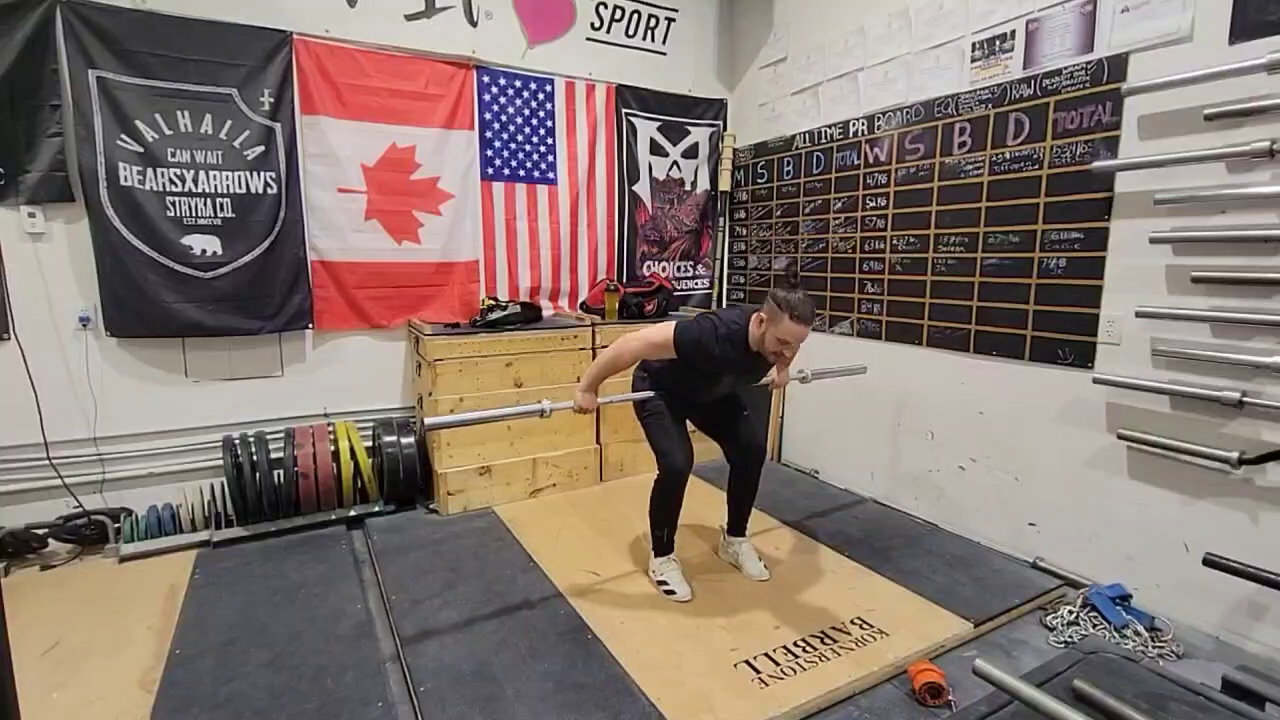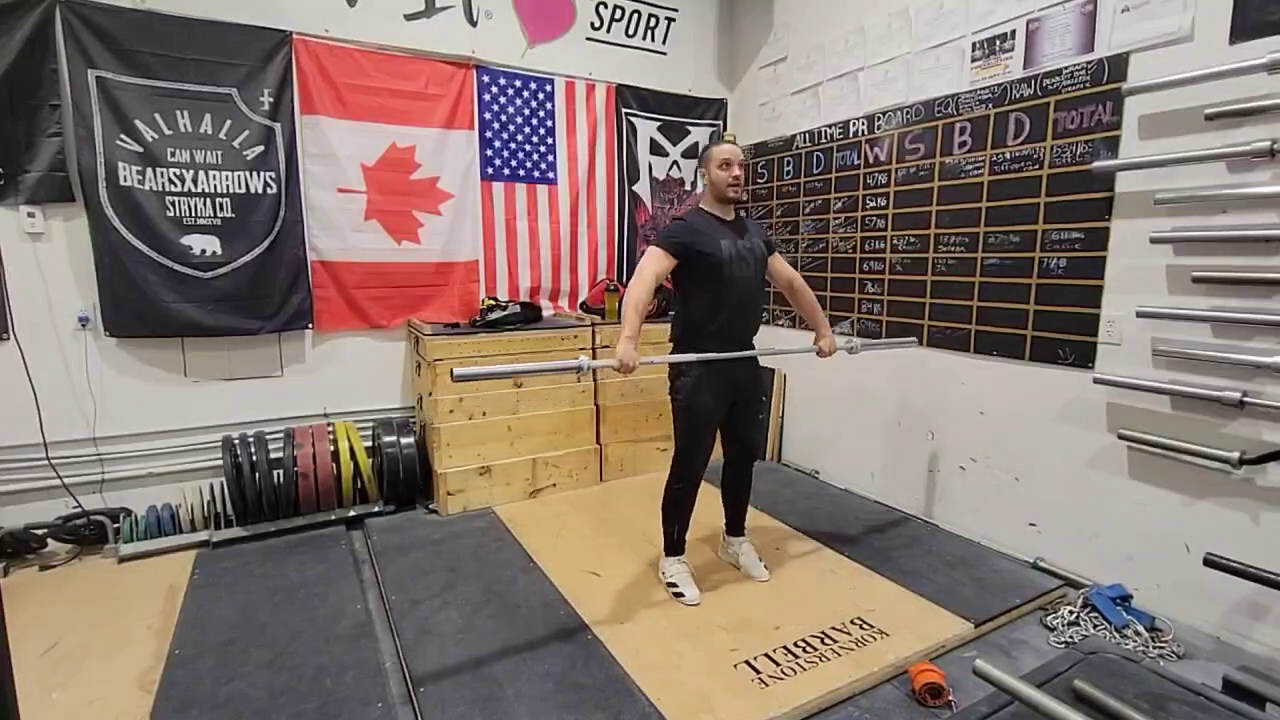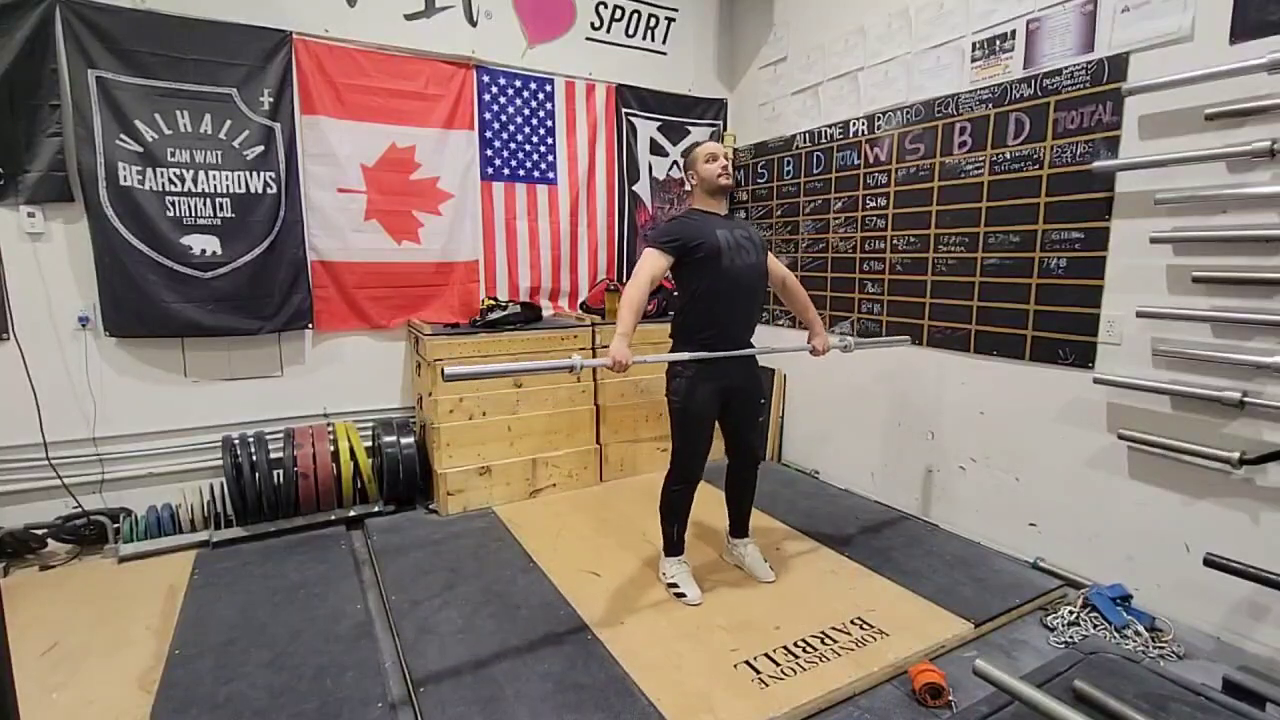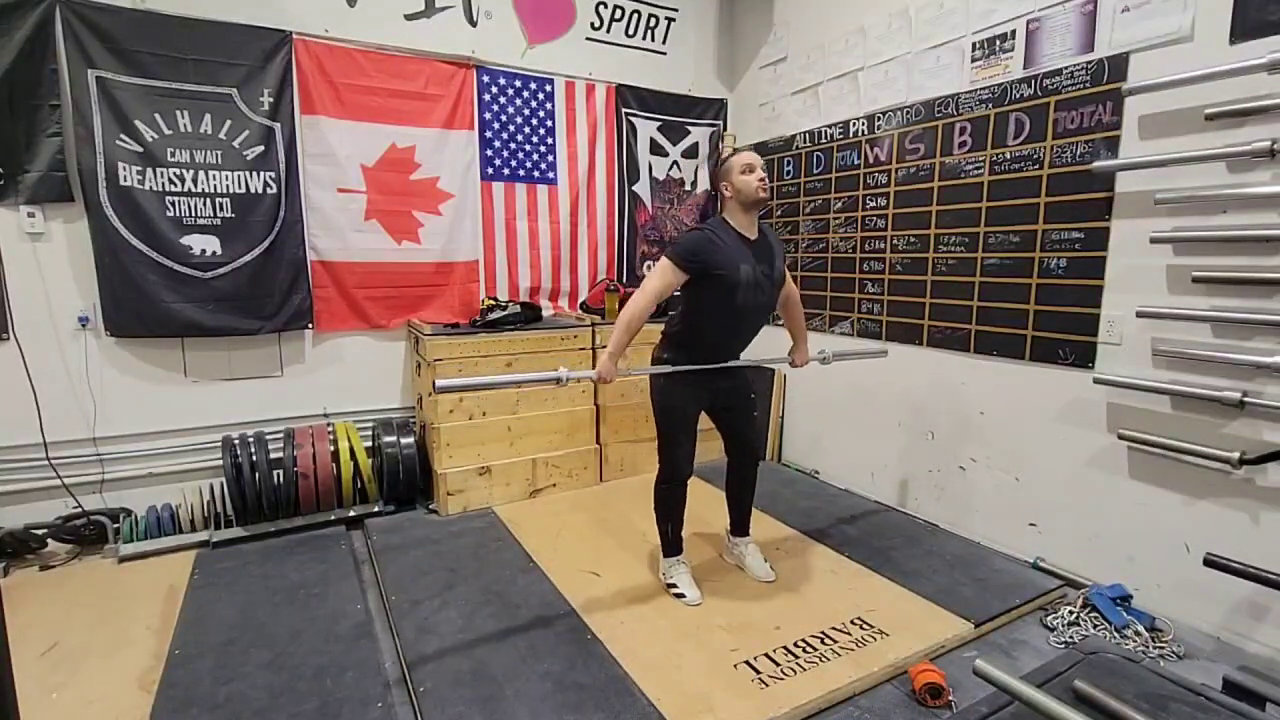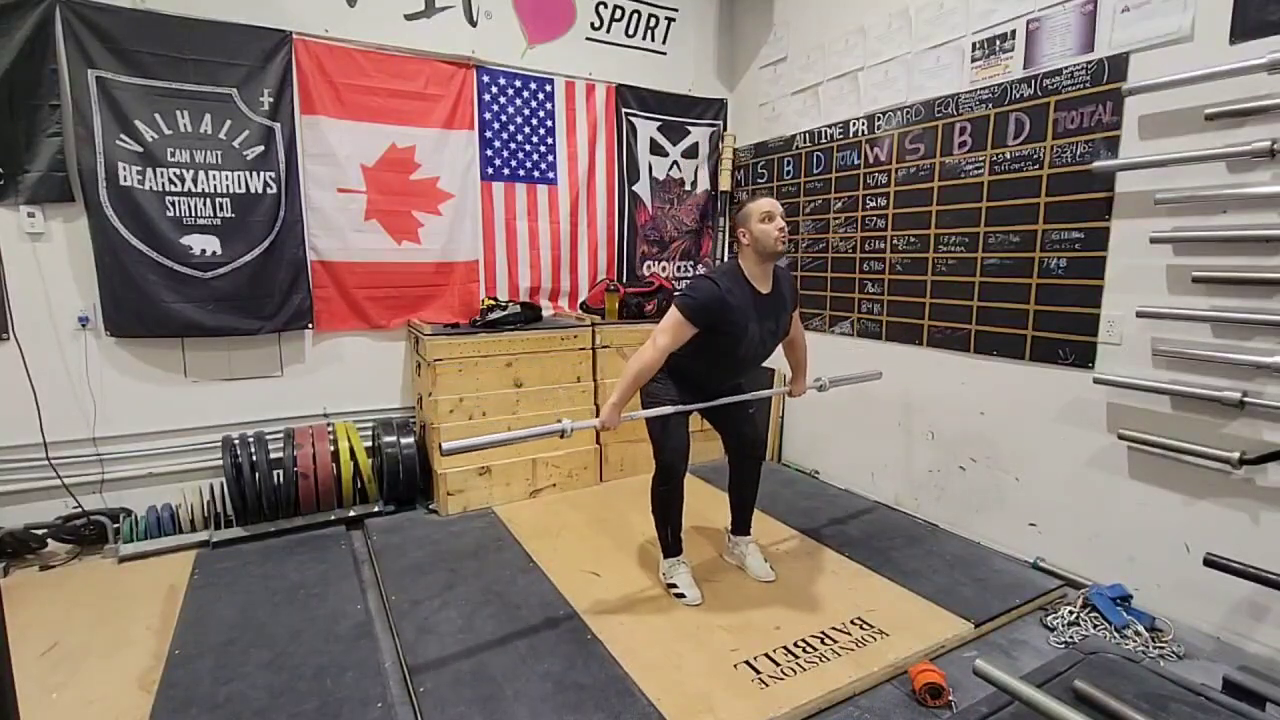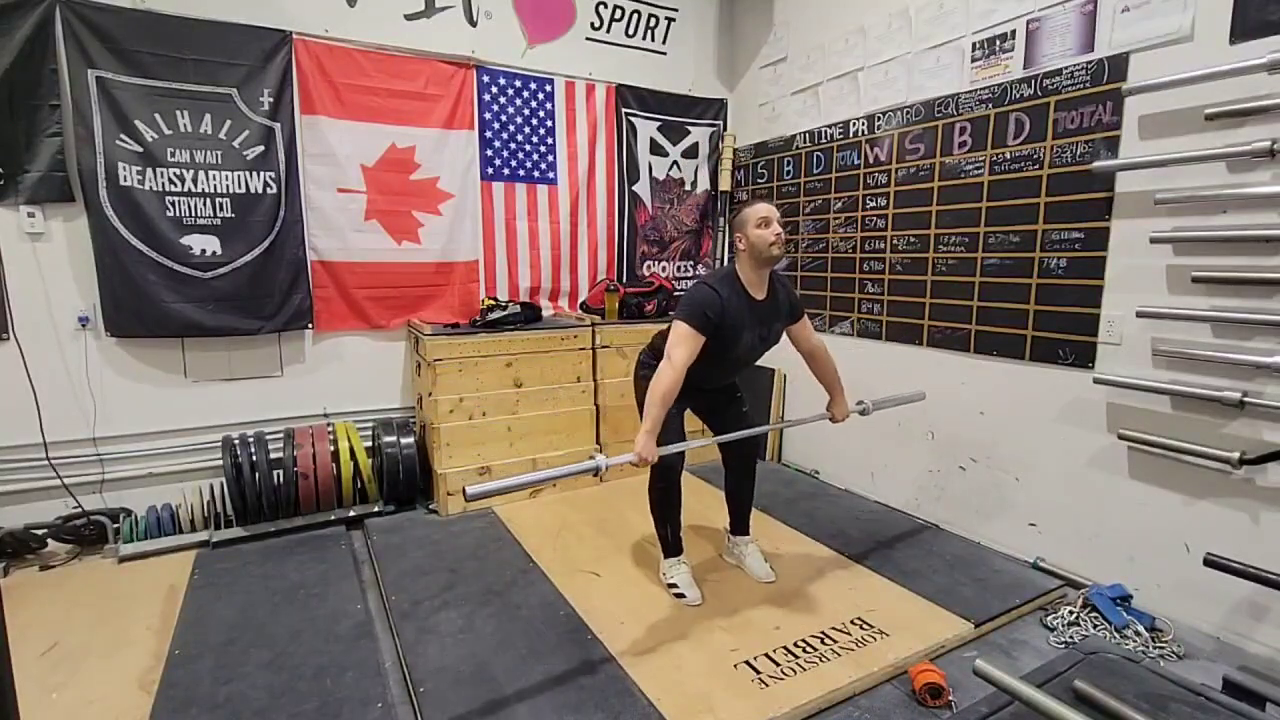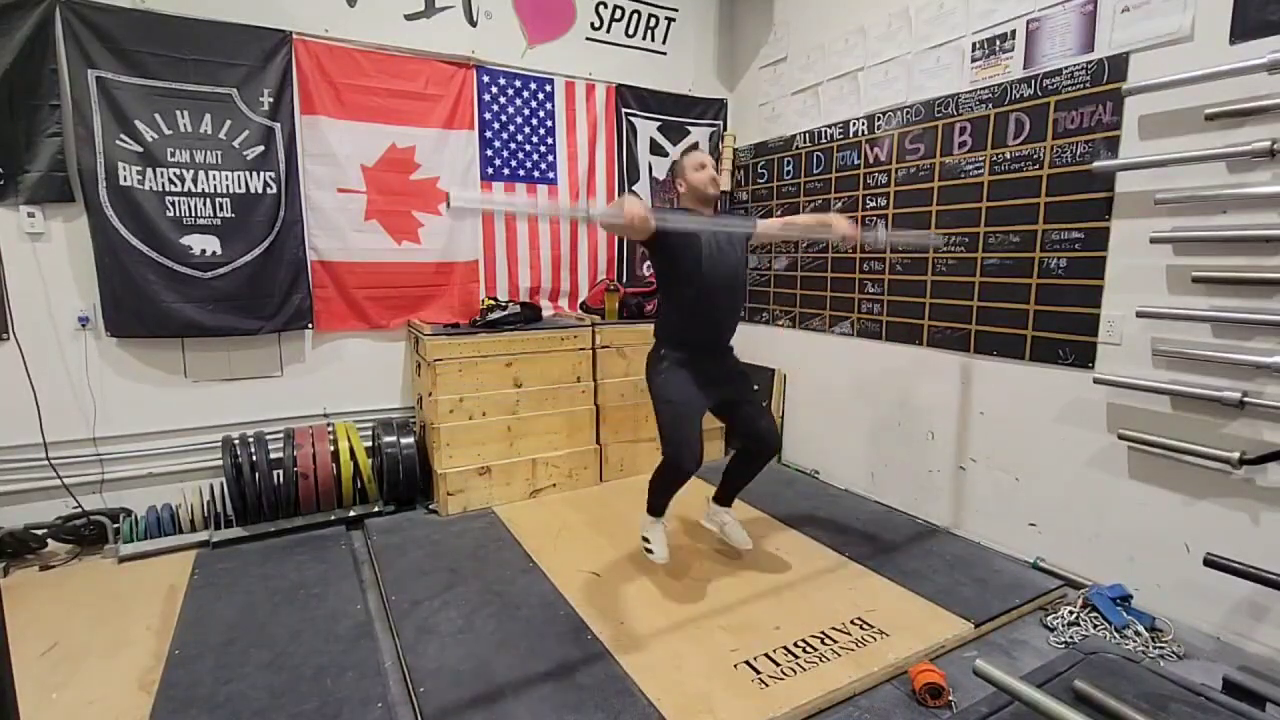
dt=0.7s
person 1, frame 1
left shoulder: (780, 335)
right shoulder: (711, 335)
right elbow: (633, 343)
left wrist: (782, 371)
right wrist: (588, 388)
left hip: (712, 392)
right hip: (660, 390)
left knee: (751, 451)
right knee: (676, 465)
left ankle: (734, 540)
right ankle: (662, 558)
person 1, frame 2
left shoulder: (754, 233)
right shoulder: (686, 230)
left elbow: (790, 281)
right elbow: (643, 280)
left wrist: (822, 330)
right wrist: (628, 340)
left hip: (744, 363)
right hip: (698, 368)
left knee: (744, 455)
right knee: (690, 464)
left ankle: (734, 540)
right ankle: (672, 558)
person 1, frame 3
left shoulder: (748, 231)
right shoulder: (680, 228)
left elbow: (783, 280)
right elbow: (641, 280)
left wrist: (816, 327)
right wrist: (622, 339)
left hip: (742, 362)
right hip: (696, 368)
left knee: (747, 456)
right knee: (687, 466)
left ankle: (738, 541)
right ankle: (673, 559)
person 1, frame 4
left shoulder: (771, 245)
right shoulder: (704, 242)
left elbow: (788, 296)
right elbow: (647, 296)
left wrist: (800, 345)
right wrist: (611, 355)
left hip: (728, 368)
right hip: (680, 369)
left knee: (747, 452)
right knee: (677, 465)
left ankle: (739, 540)
right ankle: (672, 561)
person 1, frame 5
left shoulder: (784, 285)
right shoulder: (715, 290)
left elbow: (793, 334)
right elbow: (657, 347)
left wrist: (799, 377)
right wrist: (615, 404)
left hip: (724, 382)
right hip: (672, 381)
left knee: (751, 448)
right knee: (672, 463)
left ankle: (739, 540)
right ankle: (672, 561)
person 1, frame 6
left shoulder: (782, 294)
right shoulder: (711, 295)
left elbow: (813, 347)
right elbow: (674, 364)
left wrist: (837, 398)
right wrist: (647, 436)
left hip: (717, 380)
right hip: (663, 376)
left knee: (744, 449)
right knee: (668, 462)
left ankle: (738, 541)
right ankle: (672, 560)
person 1, frame 7
left shoulder: (733, 227)
right shoulder: (668, 222)
left elbow: (789, 223)
right elbow: (629, 222)
left wrist: (831, 221)
right wrist: (625, 214)
left hip: (721, 361)
right hip: (676, 363)
left knee: (763, 438)
right knee: (684, 455)
left ankle: (719, 508)
right ankle: (653, 520)
